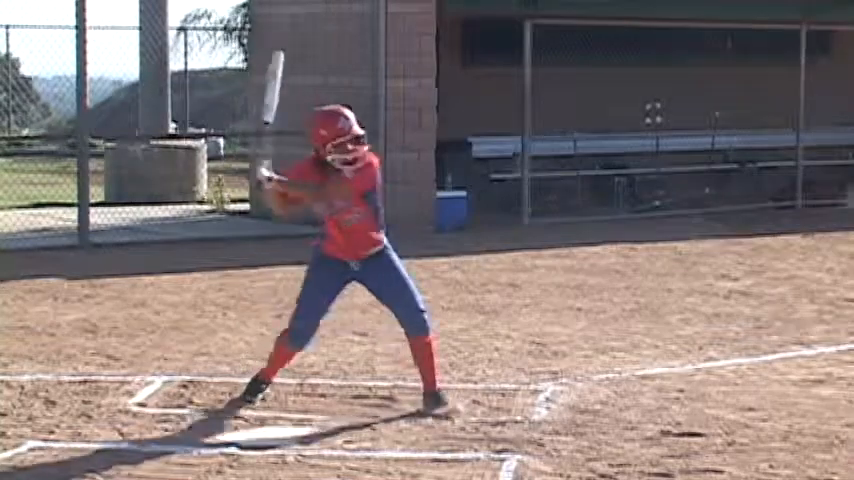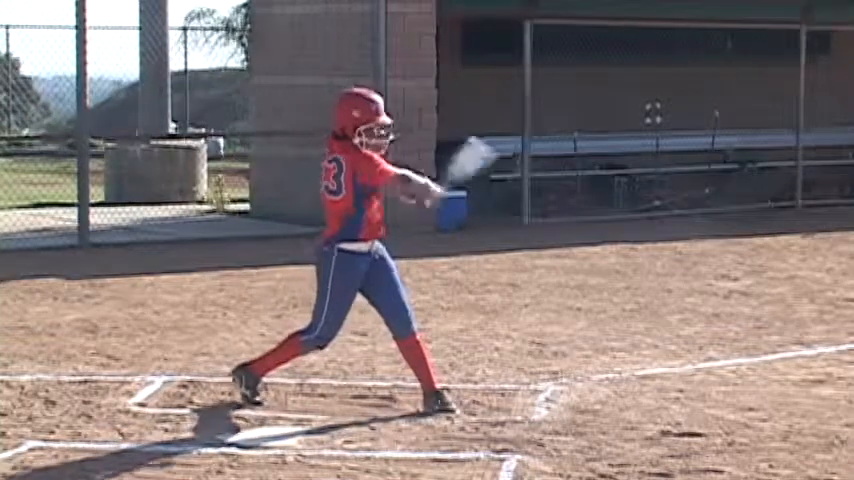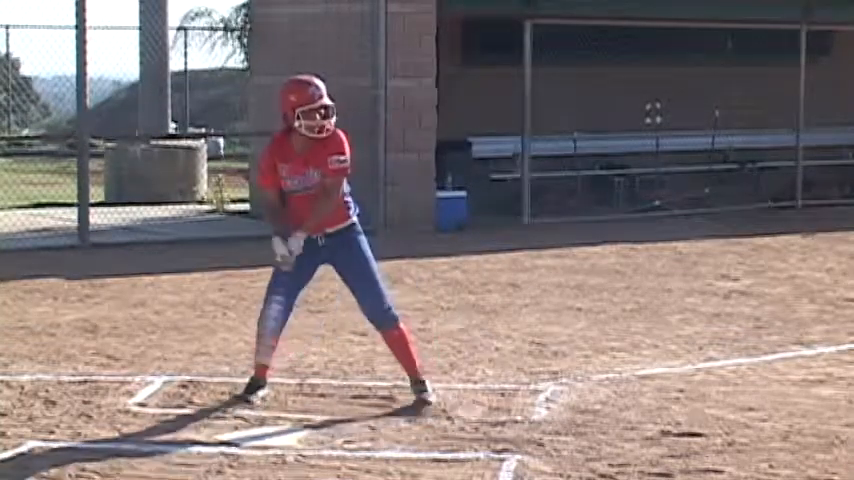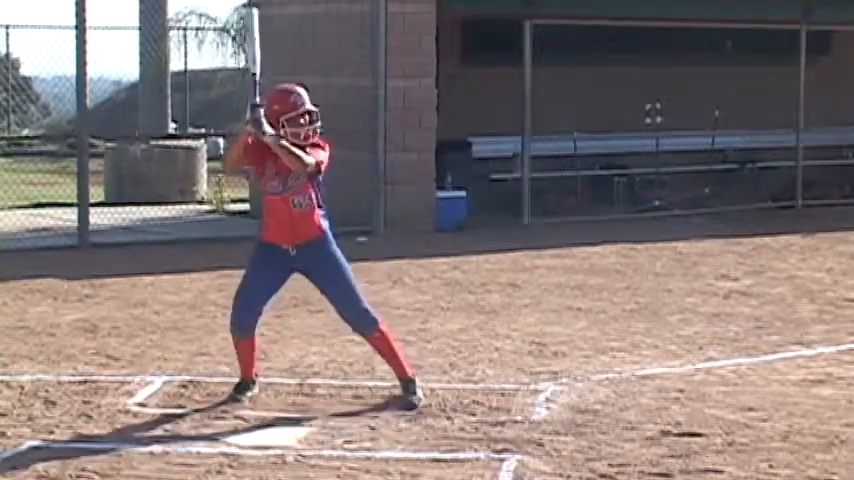
dt=0.7s
person 1, frame 1
left shoulder: (366, 163)
right shoulder: (310, 170)
left elbow: (328, 195)
right elbow: (282, 208)
left wrist: (280, 184)
right wrist: (272, 187)
left hip: (375, 254)
right hip: (332, 259)
left knee: (416, 317)
right knee: (301, 330)
left ankle: (431, 391)
right ankle: (265, 377)
person 1, frame 2
left shoulder: (341, 146)
right shoulder: (358, 158)
right elbow: (400, 181)
left wrist: (414, 187)
right wrist: (426, 186)
left hip: (370, 250)
right hip: (343, 255)
left knee: (403, 322)
right knee: (320, 334)
left ankle: (432, 392)
right ankle: (250, 372)
person 1, frame 3
left shoulder: (335, 140)
right shoulder: (275, 150)
left elbow: (333, 195)
right elbow: (272, 201)
left wrist: (301, 232)
right wrist: (280, 236)
left hip: (343, 234)
right hip: (299, 238)
left knee: (378, 306)
right knee: (273, 306)
left ankle: (417, 379)
right ankle: (259, 378)
person 1, frame 4
left shoulder: (317, 147)
right shoulder: (262, 148)
left elbow: (306, 166)
right elbow: (230, 165)
left wrist: (272, 139)
right wrist: (249, 134)
left hip: (315, 243)
right hip: (274, 247)
left knee: (358, 313)
right knee: (243, 314)
left ankle: (407, 379)
right ankle: (248, 379)
